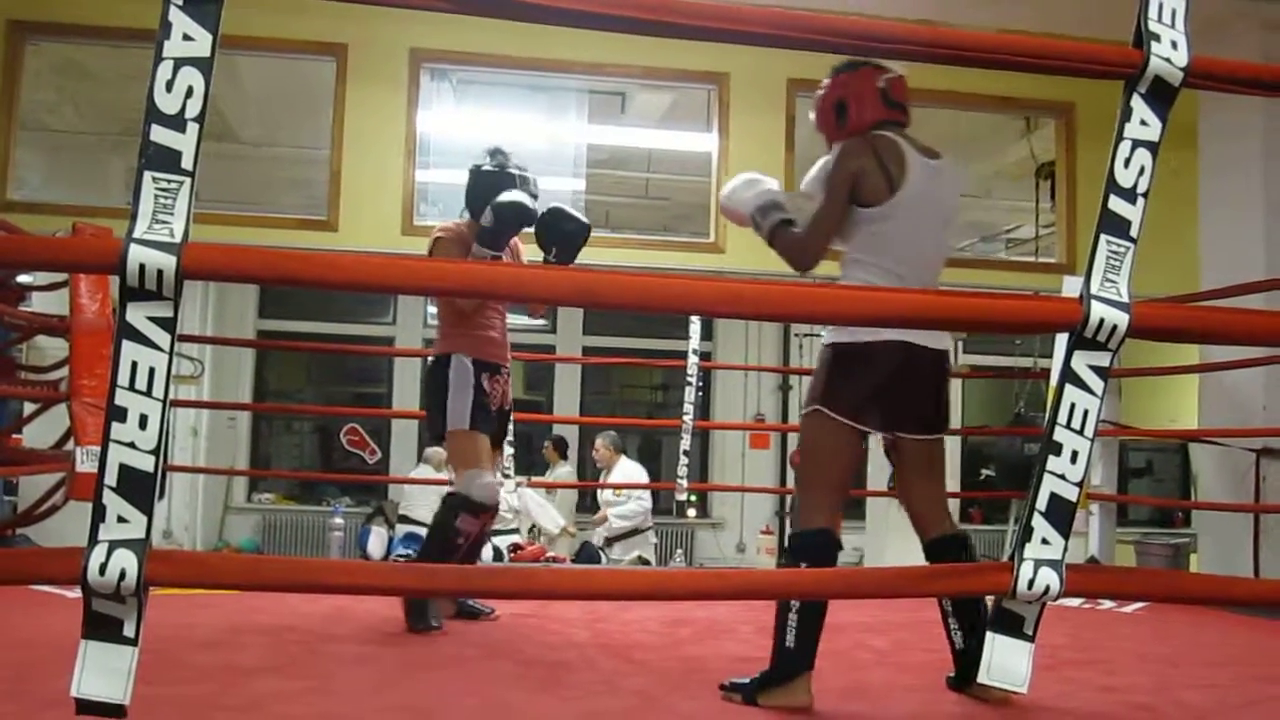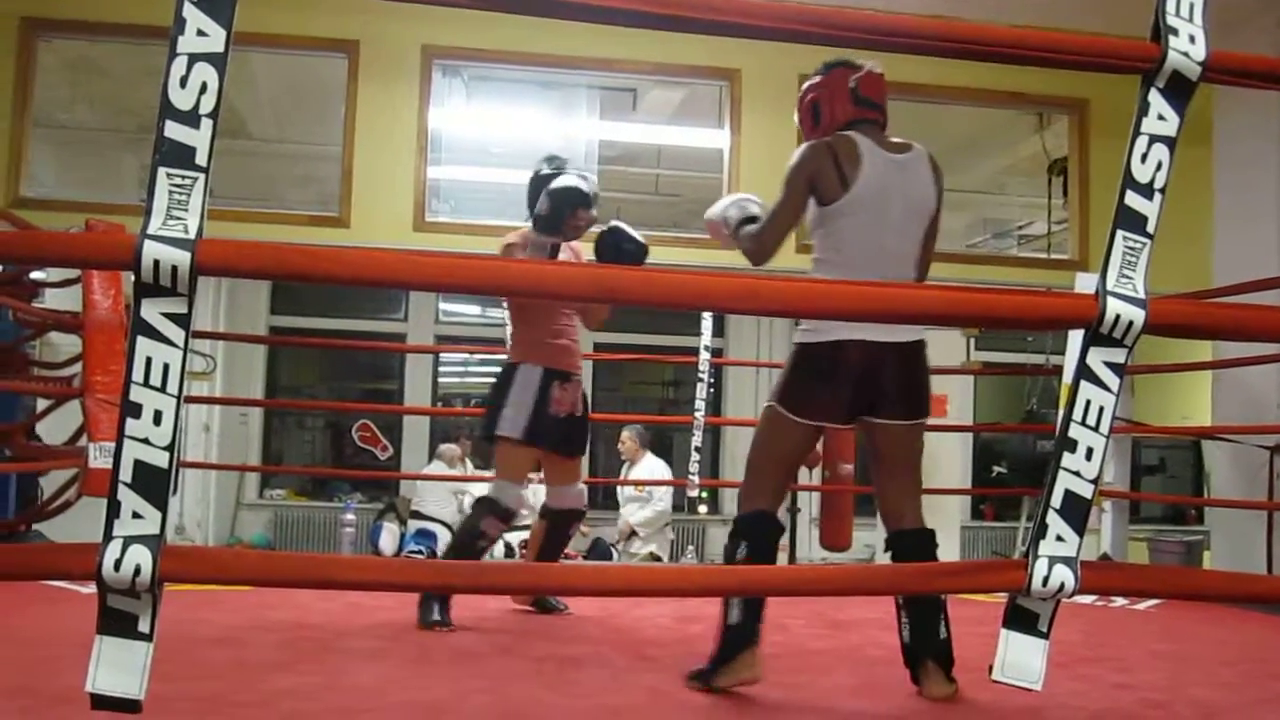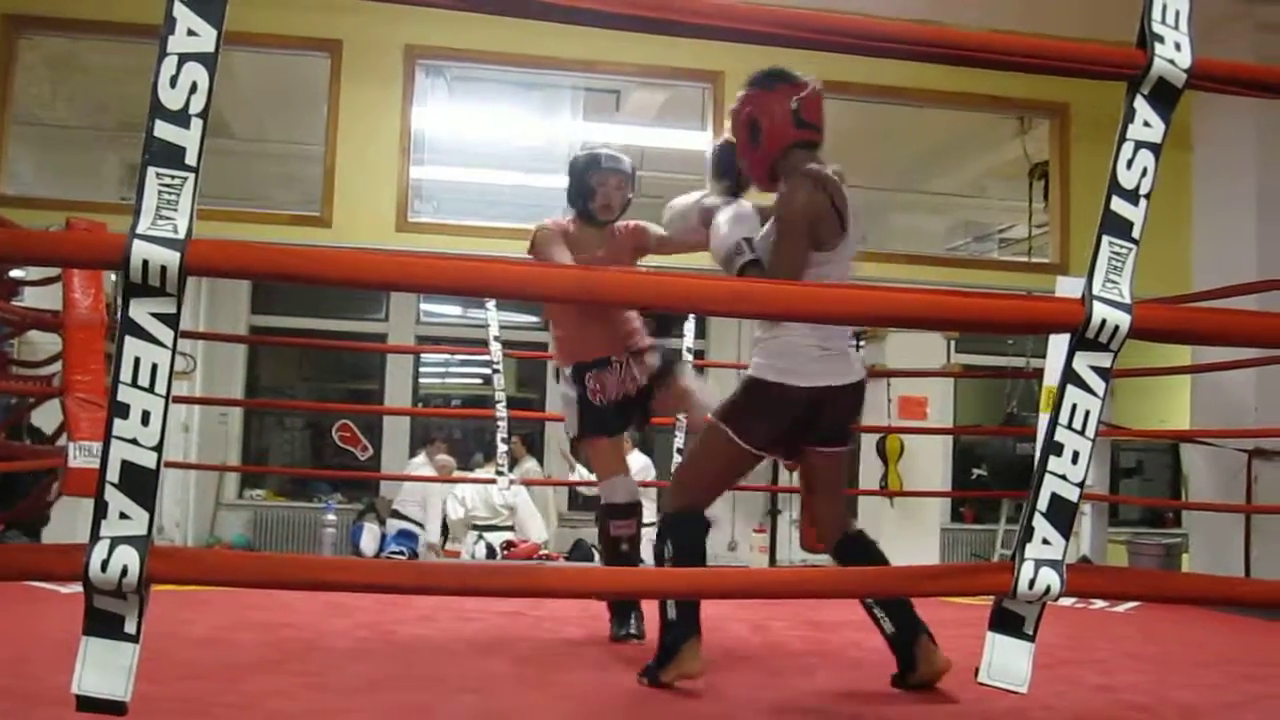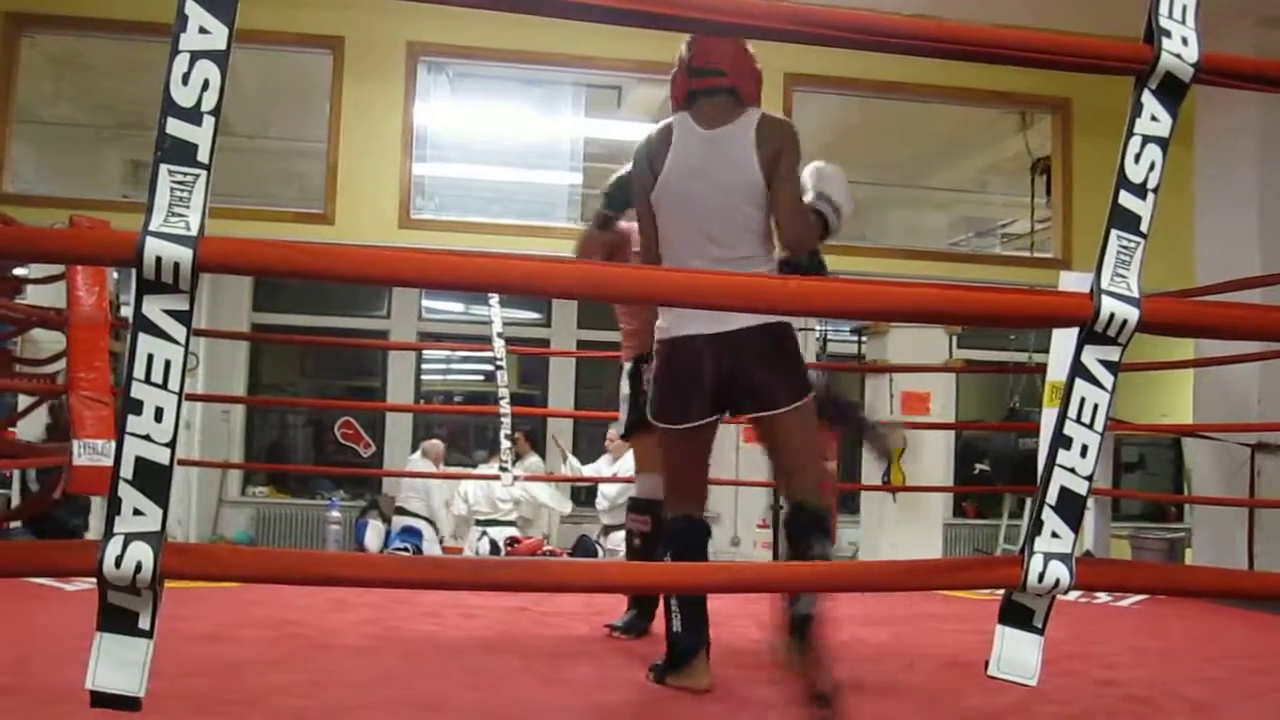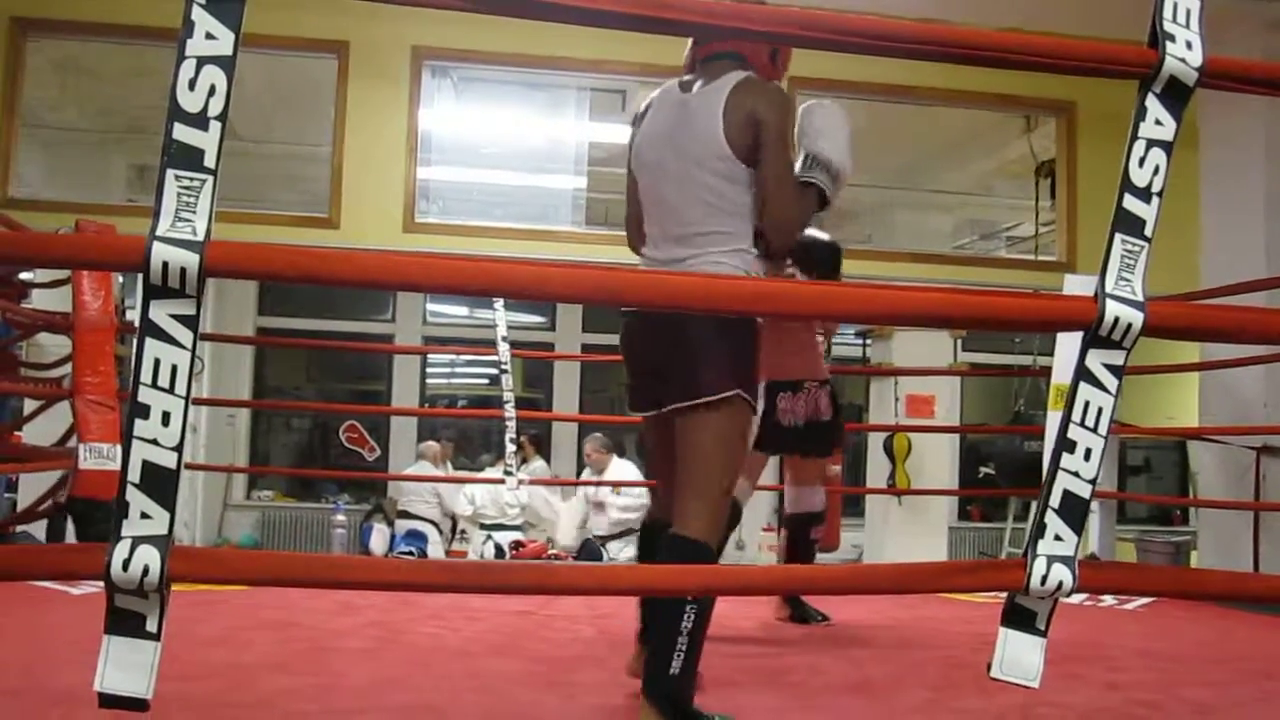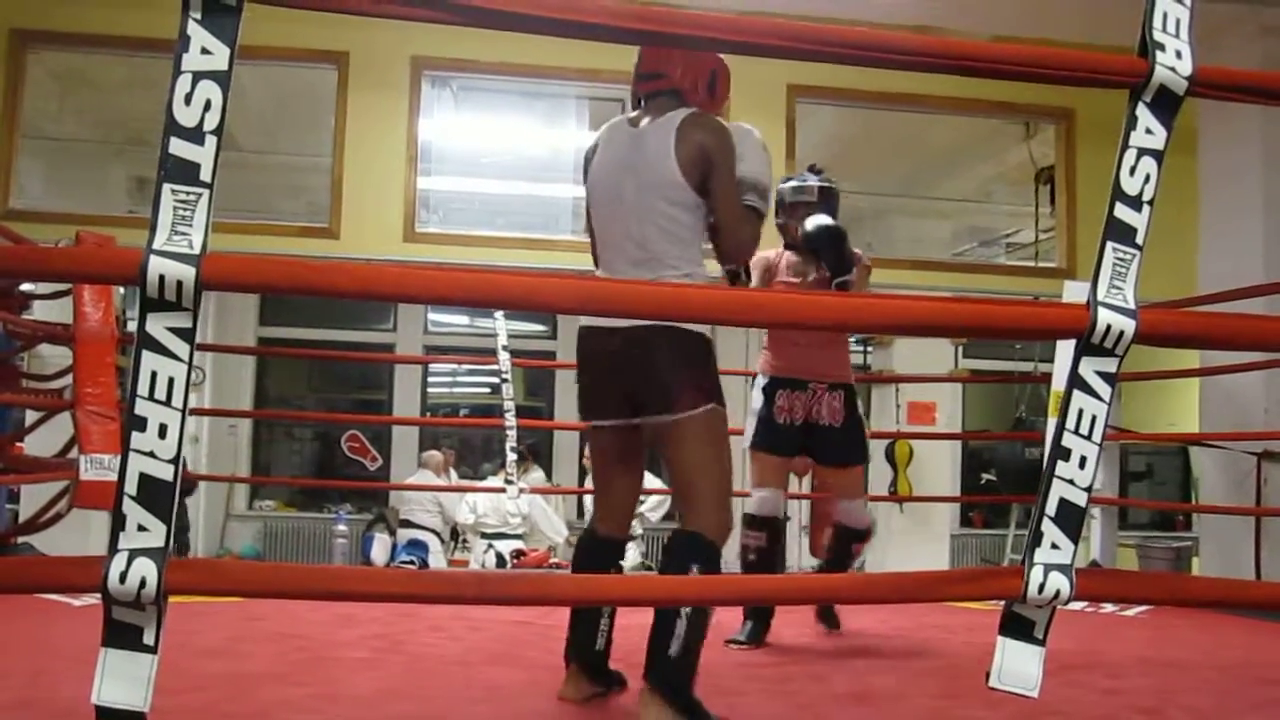
dt=0.5s
person 1, frame 1
left shoulder: (857, 154)
right shoulder: (945, 170)
left elbow: (804, 255)
left wrist: (764, 210)
left hip: (863, 346)
right hip: (926, 351)
left knee: (815, 507)
right knee: (933, 515)
left ankle: (790, 673)
right ankle: (976, 663)
person 1, frame 2
left shoulder: (822, 155)
right shoulder: (925, 164)
left elbow: (762, 251)
right elbow: (917, 270)
left wrist: (737, 220)
left hip: (830, 346)
right hip: (901, 350)
left knee: (760, 493)
right knee: (903, 509)
left ankle: (738, 649)
right ankle: (932, 662)
person 1, frame 3
left shoulder: (804, 194)
right shoulder: (812, 187)
left wrist: (738, 252)
left hip: (784, 385)
right hip: (837, 381)
left knee: (683, 500)
right knee: (835, 529)
left ankle: (681, 651)
right ankle: (916, 645)
person 1, frame 4
left shoulder: (656, 144)
right shoulder: (774, 133)
left elbow: (652, 259)
right elbow: (795, 243)
right wrist: (824, 210)
left hip: (683, 342)
right hip: (760, 336)
left knee: (684, 505)
right knee: (809, 493)
left ankle: (688, 655)
right ankle: (804, 638)
person 1, frame 5
left shoulder: (650, 109)
right shoulder: (763, 101)
right elbow: (779, 228)
right wrist: (821, 171)
left hip: (647, 318)
right hip: (716, 318)
left knee: (670, 497)
right knee: (702, 516)
left ankle: (657, 647)
person 1, frame 6
left shoulder: (600, 143)
right shoulder: (705, 134)
right elbow: (735, 251)
right wrist: (752, 191)
left hip: (603, 337)
right hip: (670, 338)
left knee: (611, 510)
right knee: (705, 518)
left ankle: (584, 665)
person 2, frame 1
left shoulder: (509, 243)
right shoulder: (450, 239)
left elbow: (532, 304)
right elbow: (464, 302)
left wrist: (558, 255)
right wrist: (487, 242)
left hip: (496, 374)
right hip: (462, 369)
left knee: (481, 496)
right knee: (474, 488)
right ankle: (419, 598)
person 2, frame 2
left shoulder: (575, 253)
right shoulder: (520, 245)
left elbow: (595, 318)
right elbow: (519, 292)
left wrist: (615, 272)
right wrist: (545, 235)
left hip: (567, 384)
right hip: (531, 378)
left knee: (569, 500)
right knee: (506, 495)
right ankle: (437, 591)
person 2, frame 3
left shoulder: (633, 235)
right shoulder: (551, 234)
left elbow: (695, 240)
left hip: (635, 358)
right hip: (587, 372)
left knee: (695, 407)
right knee: (617, 488)
right ankle: (625, 608)
person 2, frame 4
right shoulder: (621, 236)
right elbow: (585, 256)
right wrist: (609, 208)
right hip: (644, 360)
right knee: (650, 479)
right ankle: (641, 603)
person 2, frame 5
left shoulder: (807, 271)
left elbow: (827, 328)
left wrist: (826, 278)
left hip: (812, 387)
right hip: (767, 388)
left knee: (808, 492)
left ankle: (791, 595)
person 2, frame 6
left shoulder: (852, 262)
right shoulder: (769, 261)
left wrist: (840, 269)
left hip: (832, 394)
right hip: (777, 388)
left knee: (853, 509)
right knee: (765, 499)
right ankle: (756, 615)
